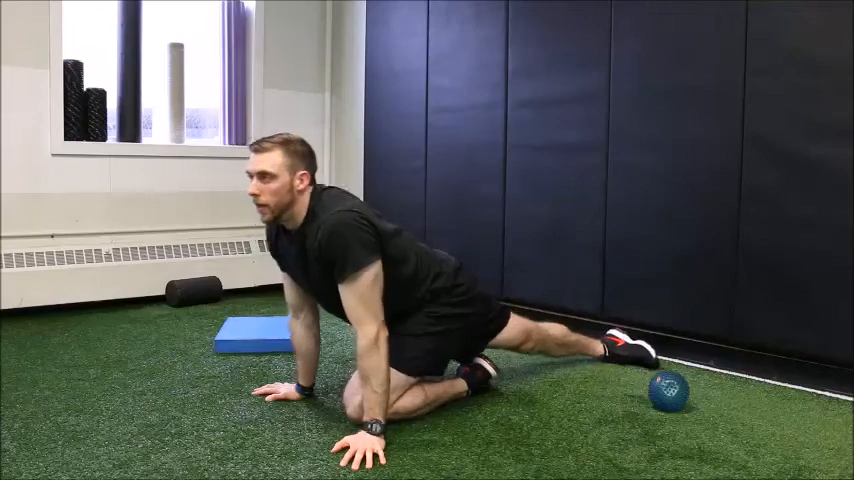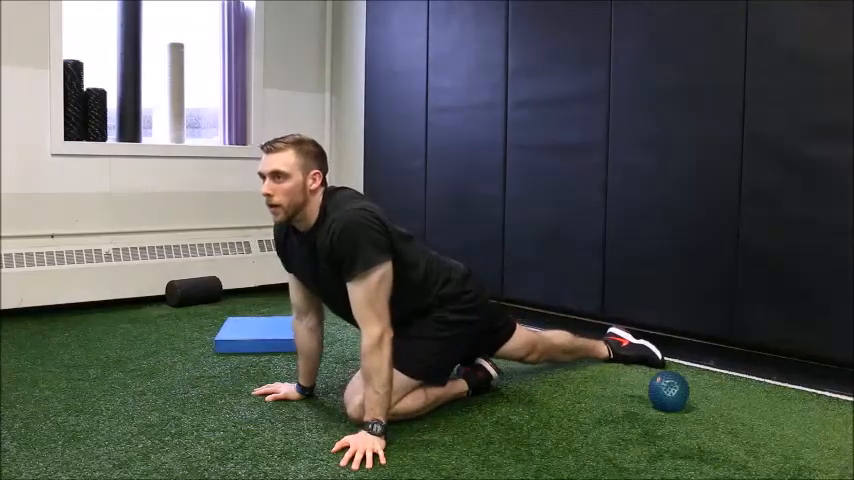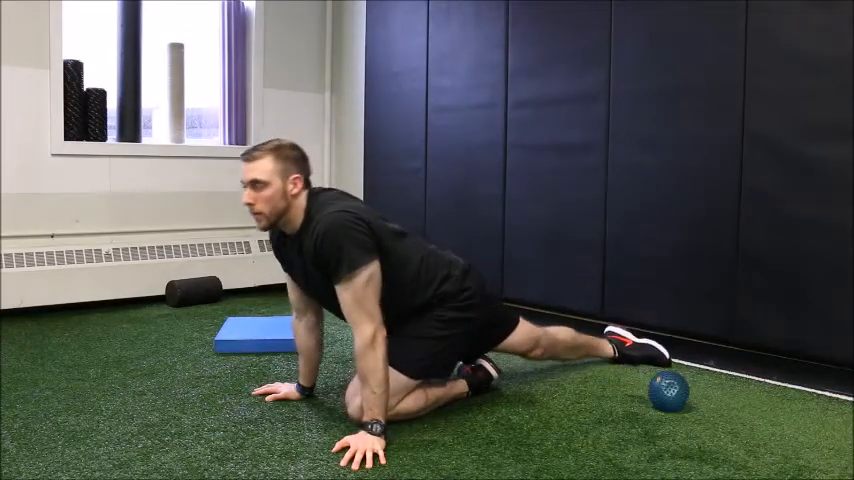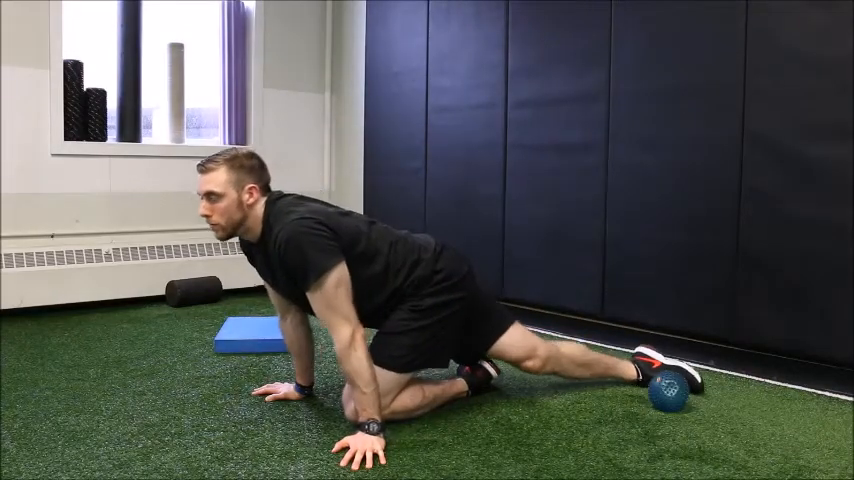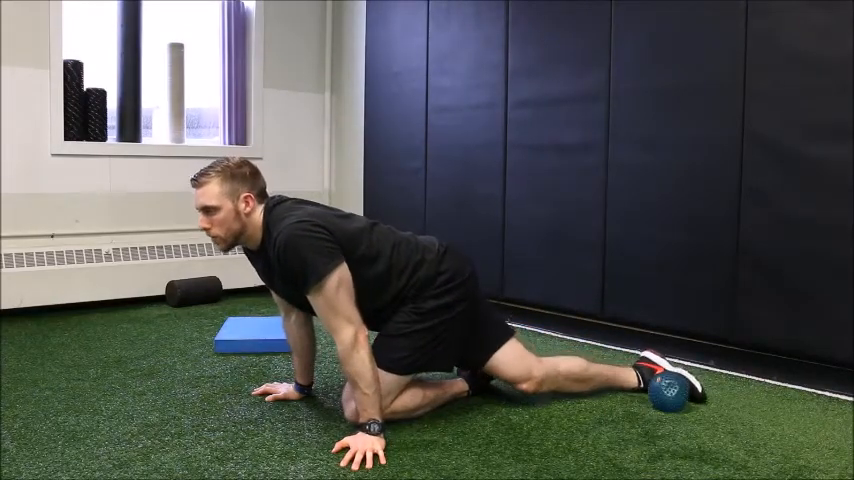
dt=0.7s
person 1, frame 1
left shoulder: (341, 226)
right shoulder: (279, 231)
left elbow: (371, 331)
right elbow: (302, 314)
left wrist: (373, 428)
right wrist: (303, 385)
left hip: (441, 297)
right hip: (416, 298)
left knee: (358, 405)
right knee: (527, 338)
left ankle: (470, 380)
right ankle: (606, 347)
person 1, frame 2
left shoulder: (353, 225)
right shoulder: (287, 233)
left elbow: (376, 332)
right elbow: (306, 316)
left wrist: (374, 429)
right wrist: (303, 386)
left hip: (449, 306)
right hip: (416, 309)
left knee: (359, 405)
right knee: (534, 349)
left ankle: (469, 380)
right ankle: (609, 347)
person 1, frame 3
left shoulder: (337, 227)
right shoulder: (284, 235)
left elbow: (369, 332)
right elbow: (305, 314)
left wrist: (374, 428)
right wrist: (304, 385)
left hip: (449, 300)
right hip: (448, 293)
left knee: (360, 406)
right knee: (536, 344)
left ankle: (469, 381)
right ankle: (613, 344)
person 1, frame 4
left shoulder: (298, 234)
right shoulder: (254, 240)
left elbow: (346, 333)
right elbow: (291, 313)
left wrist: (371, 427)
right wrist: (301, 385)
left hip: (434, 285)
right hip: (438, 282)
left knee: (358, 407)
right knee: (533, 355)
left ankle: (469, 381)
right ankle: (639, 368)
person 1, frame 5
left shoulder: (297, 238)
right shoulder: (258, 242)
left elbow: (351, 333)
right elbow: (294, 313)
left wrist: (371, 428)
right wrist: (301, 384)
left hip: (436, 287)
right hip: (438, 285)
left knee: (357, 407)
right knee: (530, 377)
left ankle: (466, 384)
right ankle: (641, 374)
